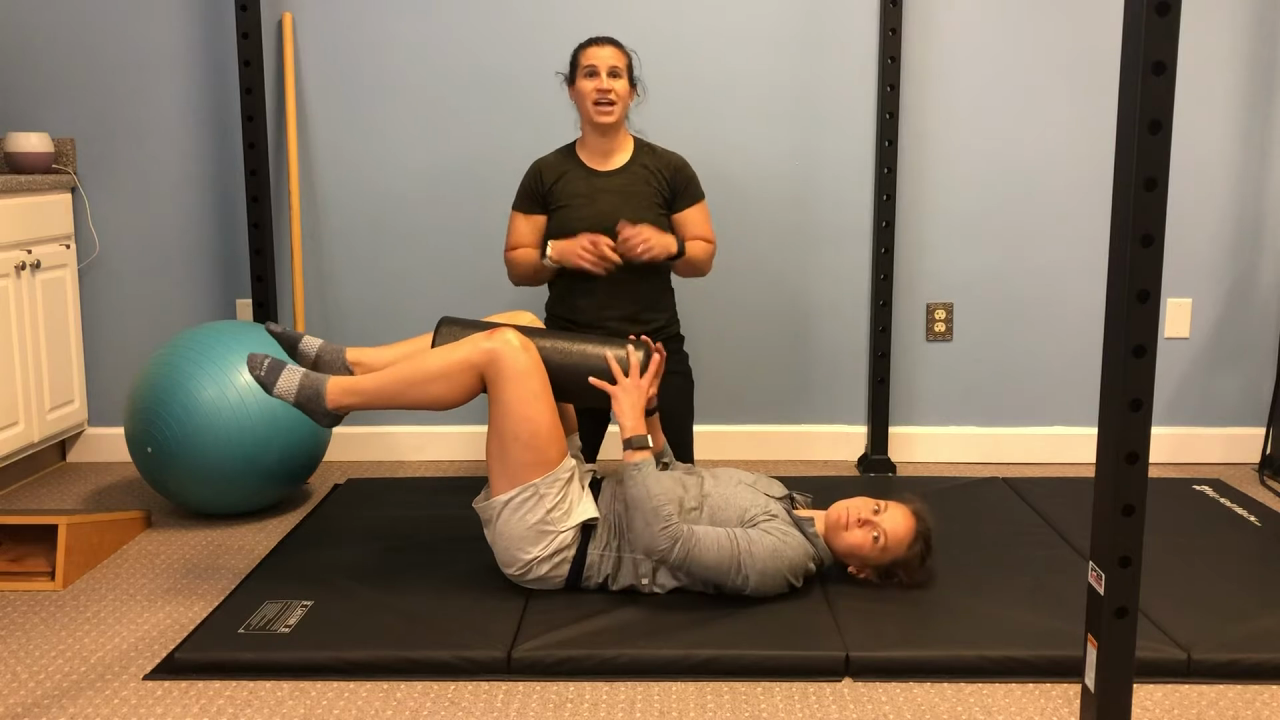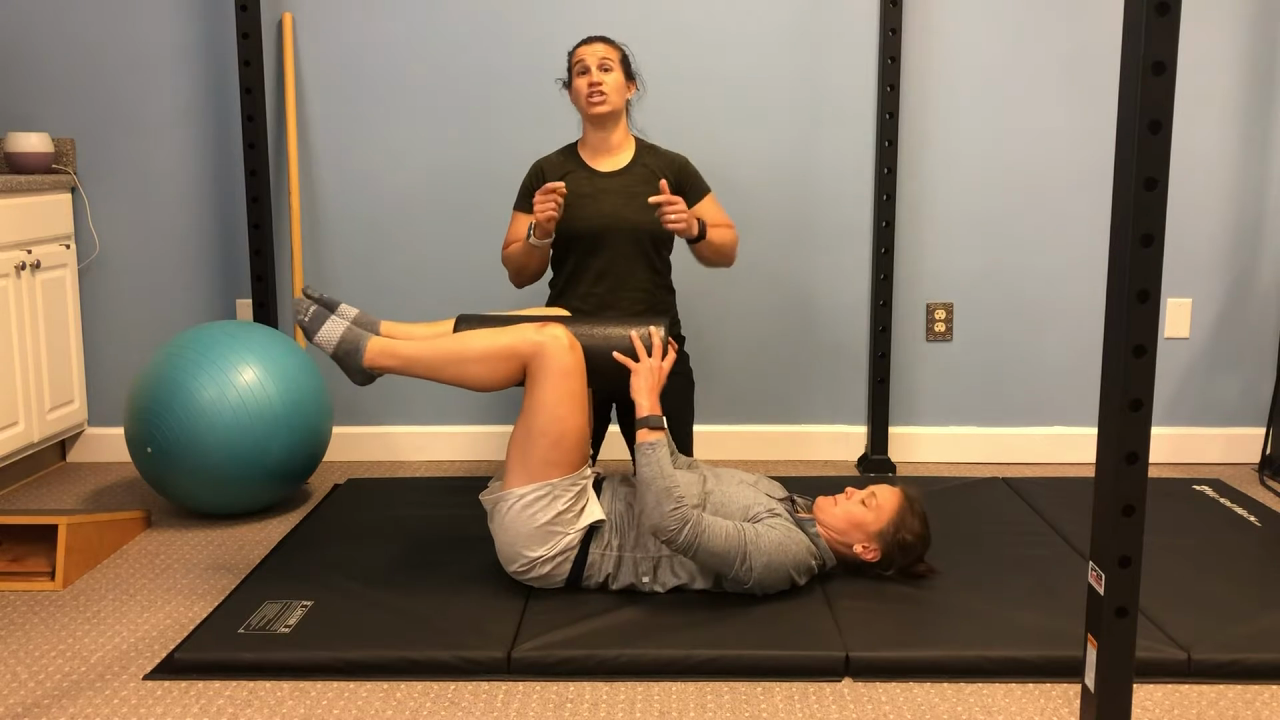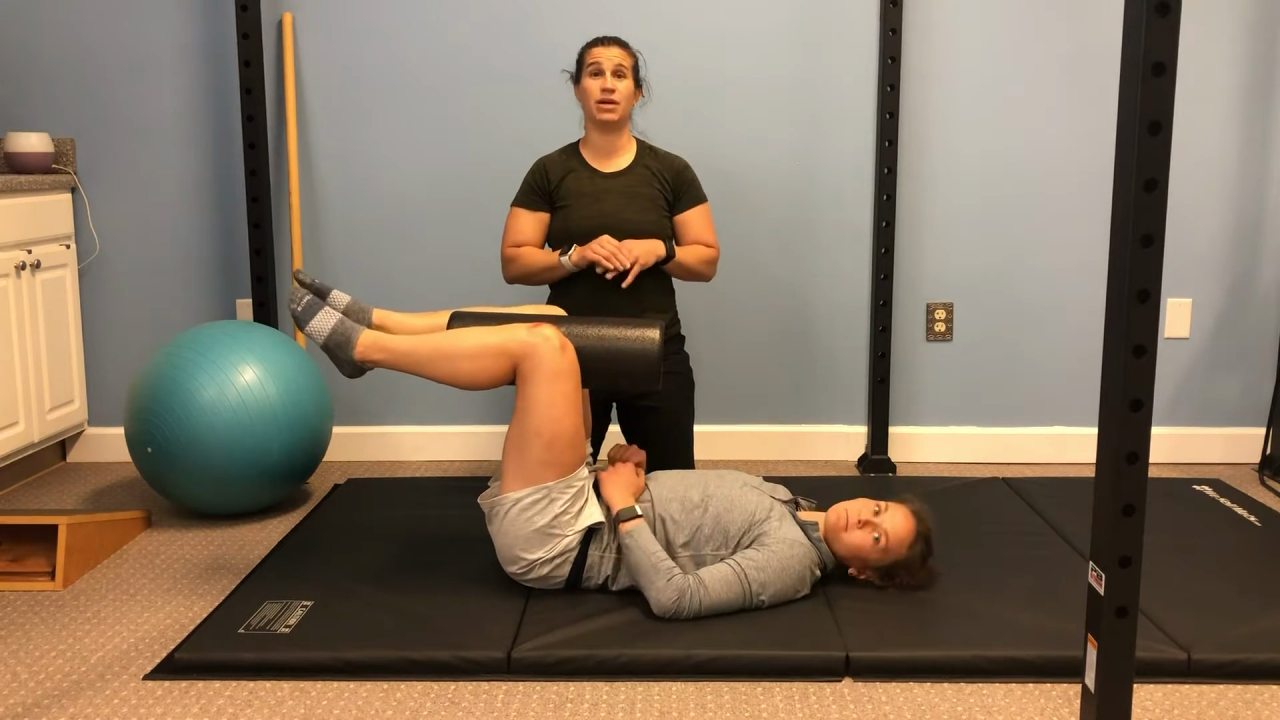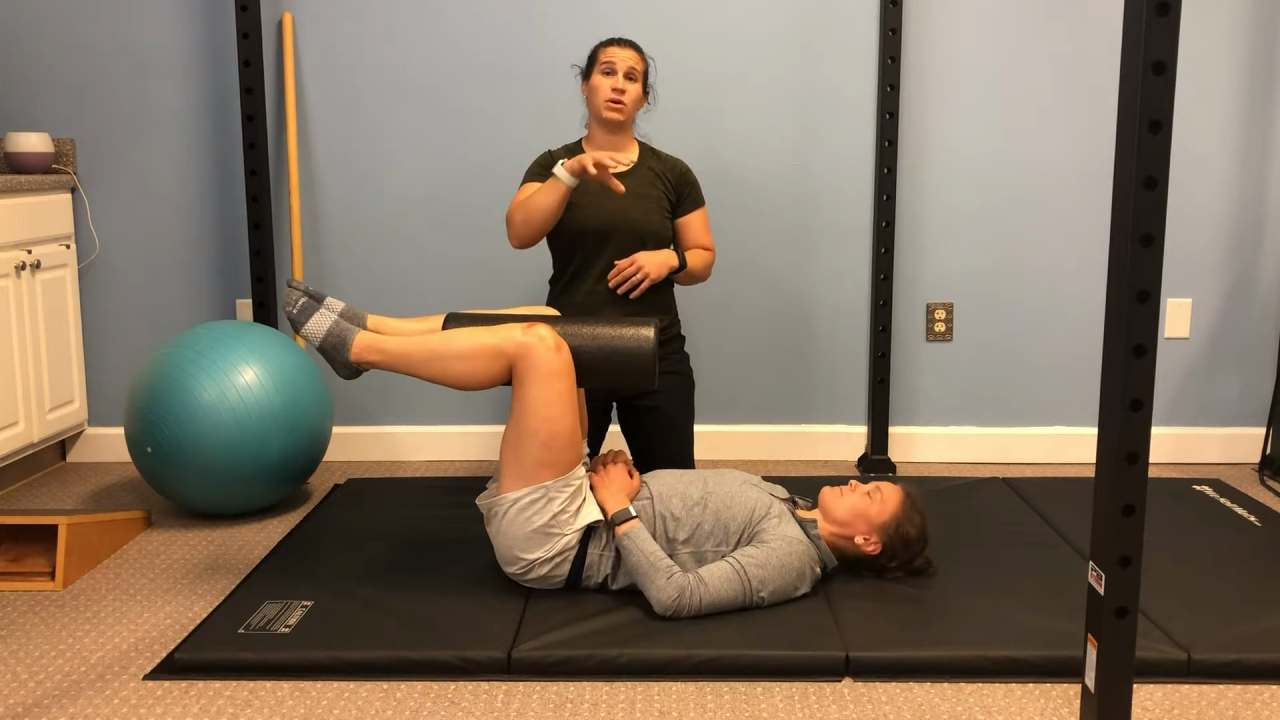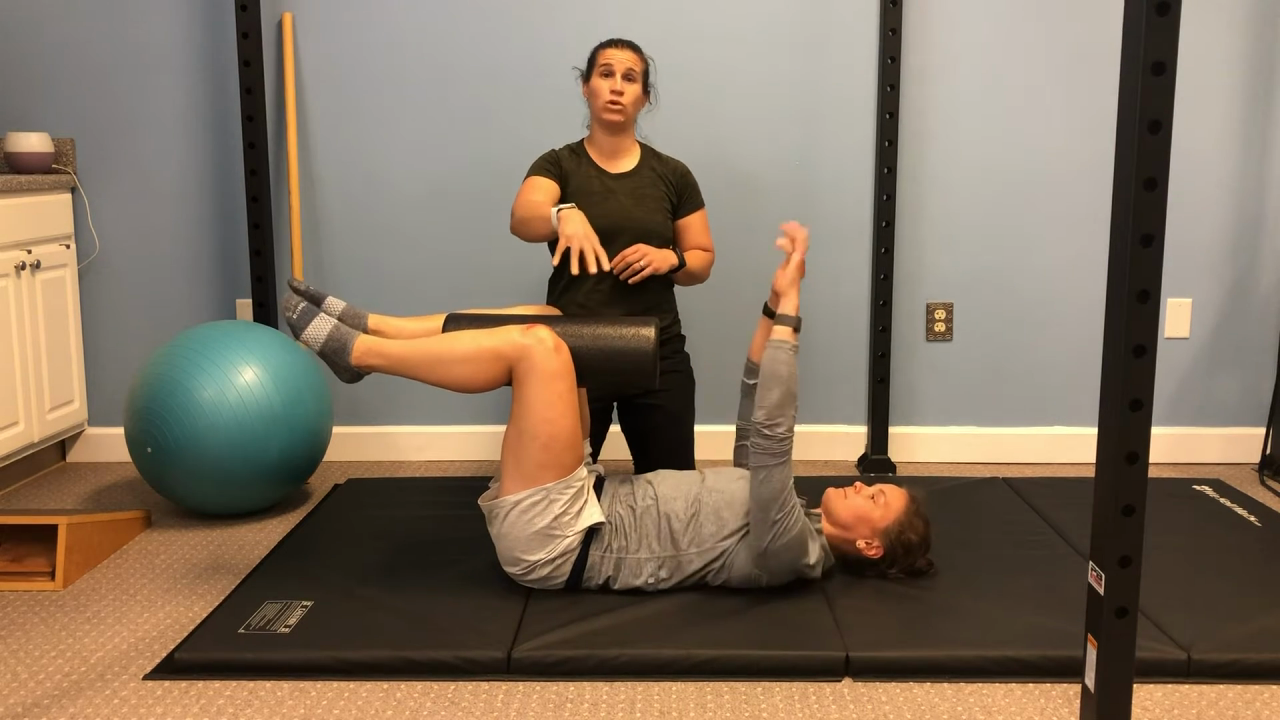
dt=1s
person 1, frame 1
left shoulder: (782, 557)
right shoulder: (789, 503)
left elbow: (662, 538)
left wrist: (629, 425)
right wrist: (648, 409)
left hip: (549, 541)
right hip: (583, 499)
left knee: (503, 350)
right knee: (519, 324)
left ankle: (326, 396)
right ankle: (342, 362)
person 1, frame 2
left shoulder: (785, 555)
right shoulder: (788, 508)
left elbow: (670, 522)
right elbow: (682, 480)
left wrist: (645, 407)
right wrist: (654, 398)
left hip: (550, 540)
right hip: (588, 504)
left knee: (553, 344)
right knee: (555, 322)
left ankle: (364, 353)
right ankle: (371, 332)
person 1, frame 3
left shoulder: (792, 562)
right shoulder: (786, 504)
left elbow: (673, 596)
left wrist: (624, 507)
right wrist: (634, 473)
left hip: (552, 540)
right hip: (589, 504)
left knee: (541, 345)
right knee: (549, 320)
left ankle: (358, 346)
right ankle: (364, 319)
person 1, frame 4
left shoulder: (792, 558)
right shoulder: (784, 505)
left elbow: (675, 596)
left wrist: (620, 511)
right wrist: (625, 482)
left hip: (551, 540)
right hip: (583, 510)
left knee: (536, 344)
right knee: (543, 320)
left ankle: (356, 348)
right ankle: (363, 326)
person 1, frame 5
left shoulder: (794, 552)
right shoulder: (797, 518)
left elbow: (773, 437)
right elbow: (755, 419)
left wrist: (787, 310)
right wrist: (773, 309)
left hip: (554, 542)
right hip: (590, 504)
left knee: (537, 347)
right knee: (542, 321)
left ankle: (354, 351)
right ankle: (361, 326)
person 2, frame 1
left shoulder: (668, 169)
right shoulder: (546, 173)
left elbow: (703, 261)
right elbow: (517, 269)
left wrist: (670, 245)
right wrist: (557, 253)
person 2, frame 2
left shoulder: (671, 168)
right shoulder: (548, 173)
left elbow: (726, 248)
right elbow: (517, 273)
left wrist: (692, 228)
right wrist: (540, 230)
person 2, frame 3
left shoulder: (671, 171)
right shoulder: (548, 172)
left elbow: (707, 260)
right elbow: (513, 263)
left wrist: (658, 251)
right wrist: (576, 256)
left hip: (656, 356)
person 2, frame 4
left shoulder: (672, 173)
right shoulder: (554, 165)
left elbow: (703, 258)
right elbow: (519, 233)
left wrist: (670, 260)
right wrist: (573, 171)
left hip: (657, 356)
person 2, frame 5
left shoulder: (672, 175)
right shoulder: (557, 166)
left elbow: (702, 259)
right elbow: (521, 220)
left wrist: (670, 259)
right wrist: (565, 214)
left hip: (658, 356)
